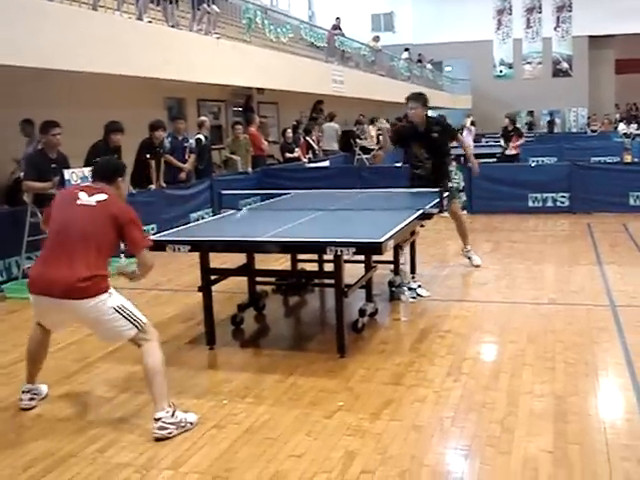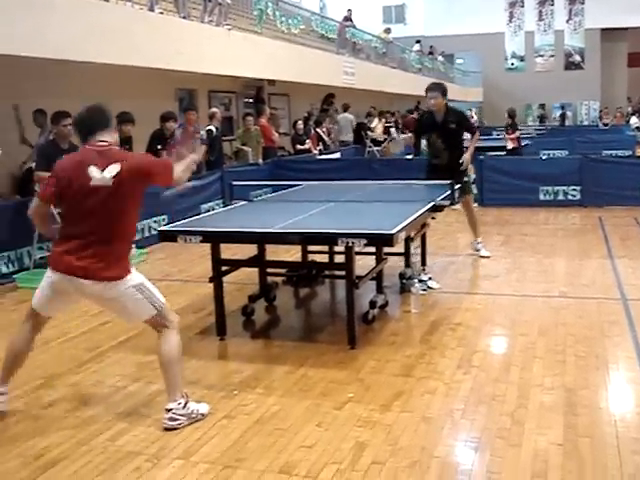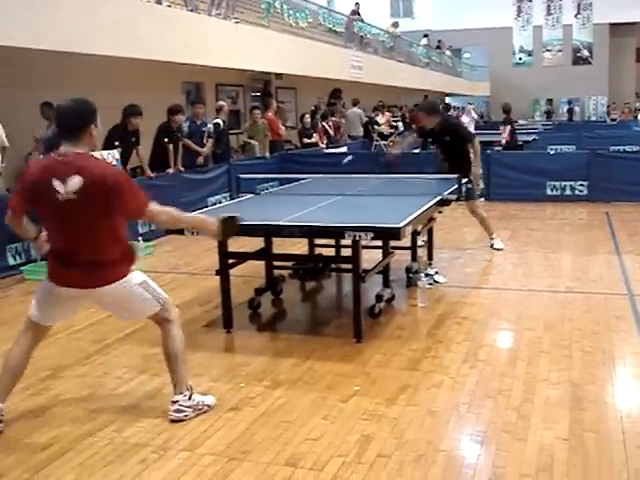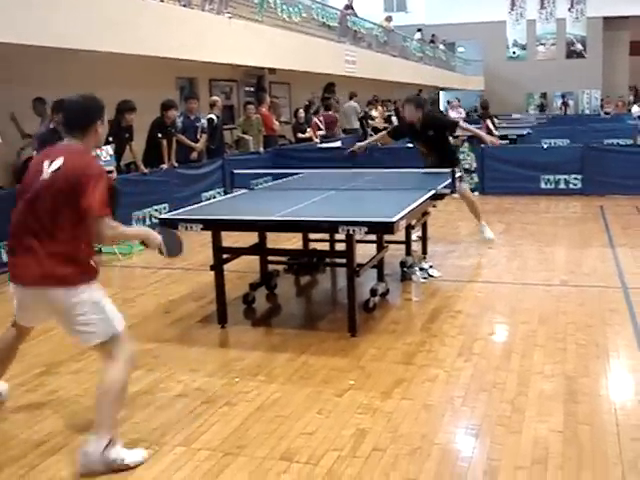
dt=0.3s
person 1, frame 1
left shoulder: (65, 195)
right shoulder: (121, 210)
right elbow: (146, 263)
right wrist: (133, 273)
left hip: (40, 286)
right hip: (85, 291)
left knee: (42, 326)
right knee: (148, 338)
left ankle: (30, 390)
right ankle: (165, 417)
person 1, frame 2
left shoulder: (66, 165)
right shoulder: (136, 164)
left elbow: (36, 211)
right elbow: (178, 176)
left wrist: (52, 234)
right wrist: (192, 158)
left hip: (64, 266)
right hip: (111, 273)
left knee: (32, 321)
right knee: (168, 324)
right ankle: (177, 406)
person 1, frame 3
left shoulder: (35, 172)
right shoulder: (107, 175)
right elbow: (153, 215)
left wrist: (35, 236)
right wrist: (200, 221)
left hip: (62, 277)
right hip: (111, 276)
left knee: (30, 334)
right knee: (170, 318)
right ankle: (183, 399)
person 1, frame 4
left shoulder: (41, 161)
right shoulder: (89, 169)
right elbow: (102, 231)
right wrist: (141, 233)
right hip: (66, 281)
right knee: (121, 353)
right ankle: (100, 447)
person 2, frame 1
left shoulder: (439, 124)
right shoulder: (404, 129)
left elbow: (457, 138)
right elbow: (389, 148)
left wrist: (471, 157)
right wrist: (385, 134)
left hip: (441, 178)
right hip: (418, 180)
left knee: (456, 213)
left ankle: (467, 249)
person 2, frame 2
left shoulder: (457, 116)
right shoulder: (424, 119)
left elbow: (475, 133)
right elbow: (415, 139)
left wrist: (469, 152)
left hip: (456, 168)
right hip: (435, 169)
left knee: (468, 204)
left ankle: (477, 242)
person 2, frame 3
left shoulder: (453, 126)
right shoulder: (427, 128)
left elbow: (474, 143)
right elbow: (416, 136)
left wrist: (476, 166)
right wrist: (399, 147)
left hip: (463, 172)
right hip: (447, 171)
left knee: (473, 207)
left ankle: (493, 237)
person 2, frame 4
left shoulder: (435, 120)
right shoulder: (405, 126)
left elbow: (460, 125)
right elbow: (386, 136)
left wrist: (483, 135)
right wrist: (365, 143)
left hip: (449, 164)
right hip: (430, 166)
left knee: (463, 192)
left ankle: (482, 224)
